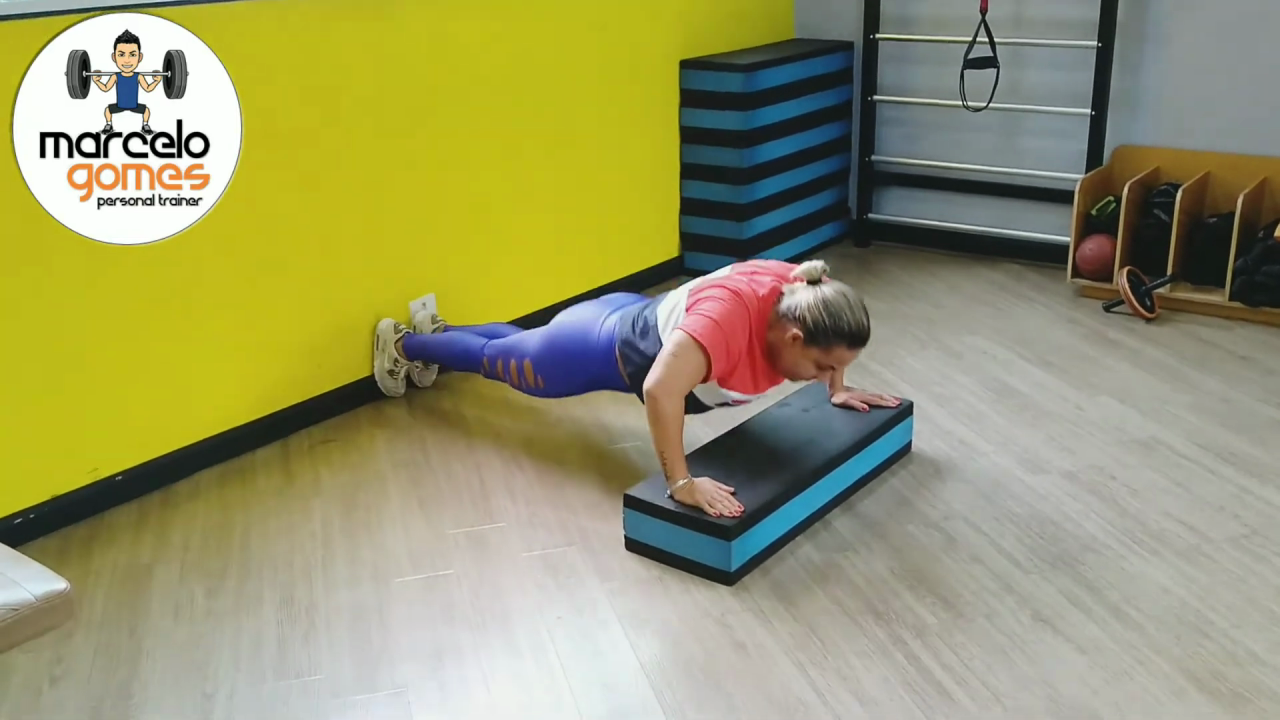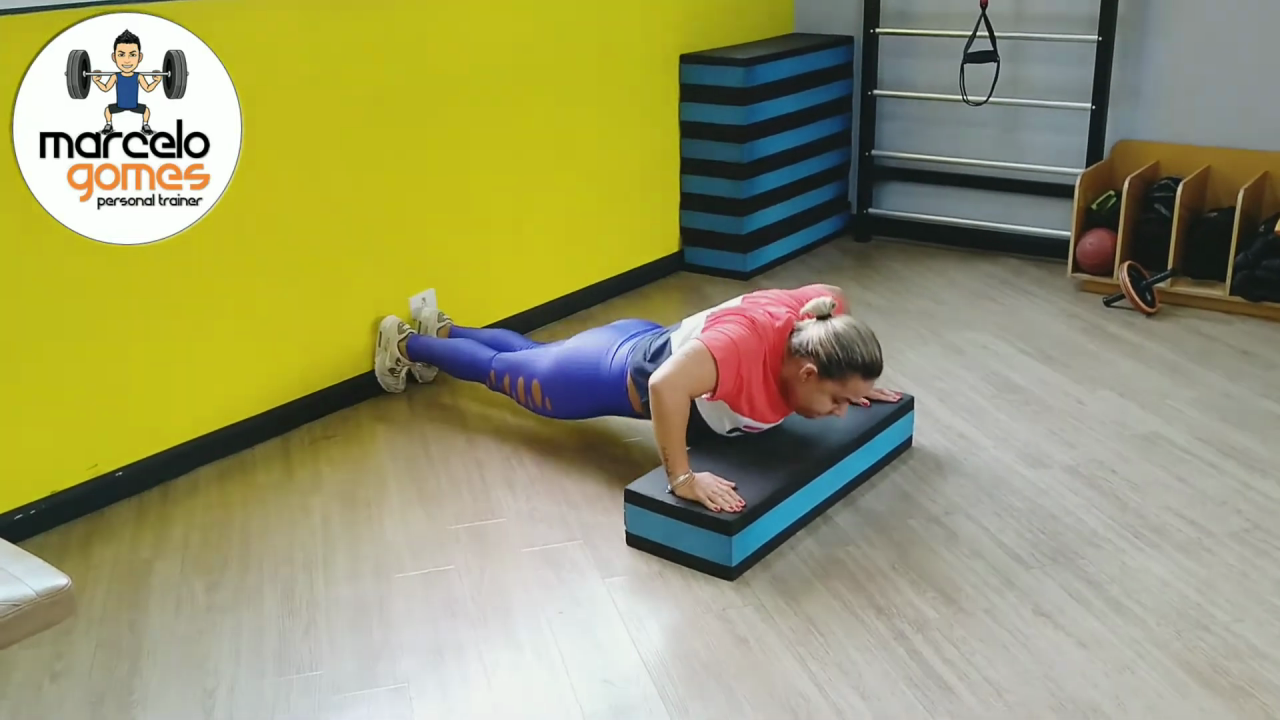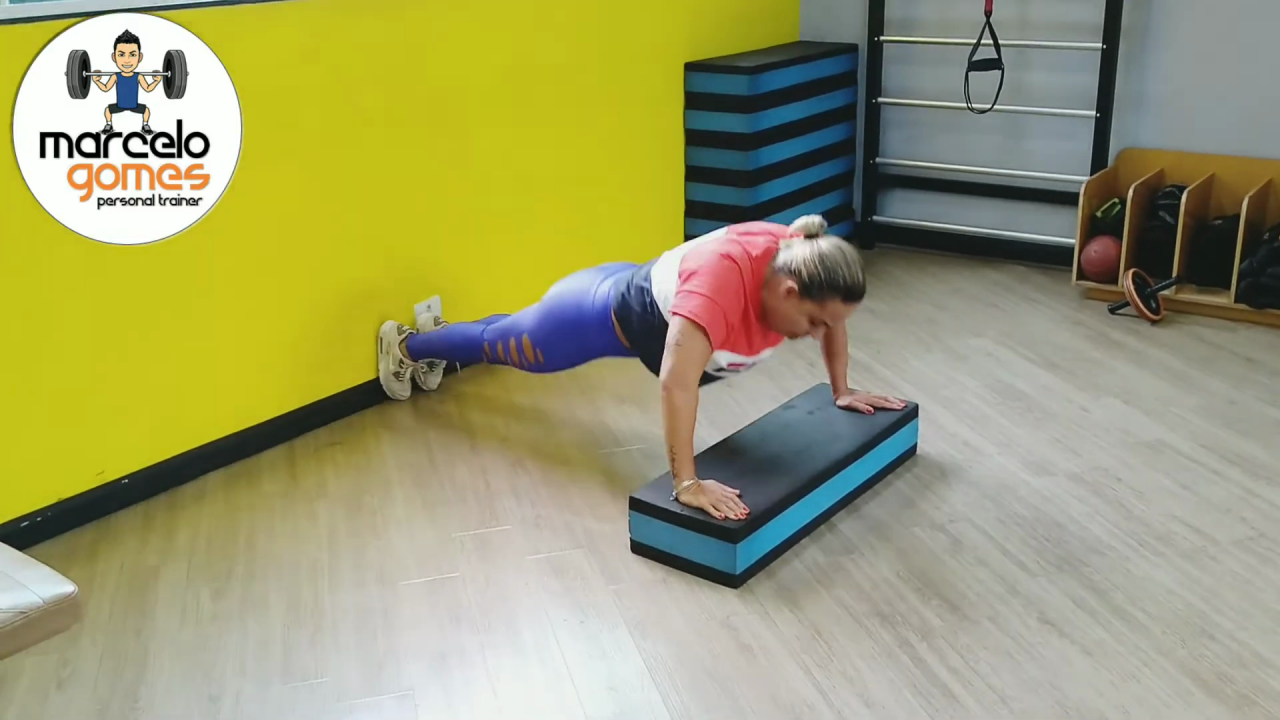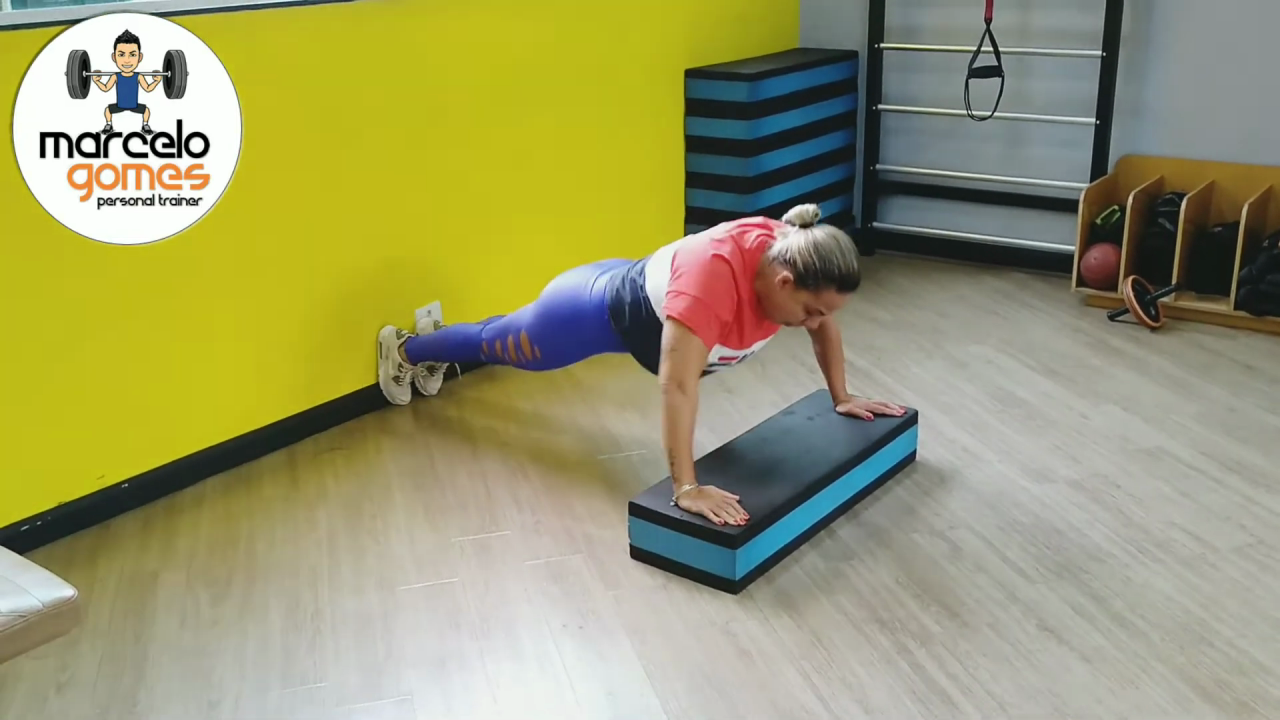
dt=0.5s
person 1, frame 1
left shoulder: (803, 298)
right shoulder: (730, 315)
right elbow: (660, 391)
left wrist: (839, 391)
right wrist: (682, 483)
left hip: (639, 320)
right hip: (602, 348)
left knee: (514, 341)
right knee: (495, 360)
left ankle: (436, 329)
right ankle: (404, 343)
person 1, frame 2
left shoulder: (812, 325)
right shoulder: (746, 344)
left elbow: (836, 298)
right elbow: (665, 387)
left wrist: (849, 392)
right wrist: (683, 479)
left hip: (648, 345)
right hip: (617, 376)
left knee: (529, 350)
right knee: (499, 371)
left ankle: (441, 327)
right ankle: (405, 343)
person 1, frame 3
left shoulder: (799, 262)
right shoulder: (723, 277)
left elbow: (833, 323)
right elbow: (677, 382)
left wrist: (842, 390)
right wrist: (687, 483)
left hip: (642, 301)
right hip: (601, 313)
left knee: (506, 338)
right knee: (495, 345)
left ankle: (439, 328)
right ankle: (407, 344)
person 1, frame 4
left shoulder: (795, 256)
right shoulder: (715, 272)
left elbow: (826, 324)
right elbow: (678, 384)
left wrist: (841, 397)
right wrist: (687, 488)
left hip: (636, 297)
right hip: (595, 312)
left knee: (503, 337)
right knee: (493, 345)
left ankle: (440, 331)
right ankle: (406, 349)
